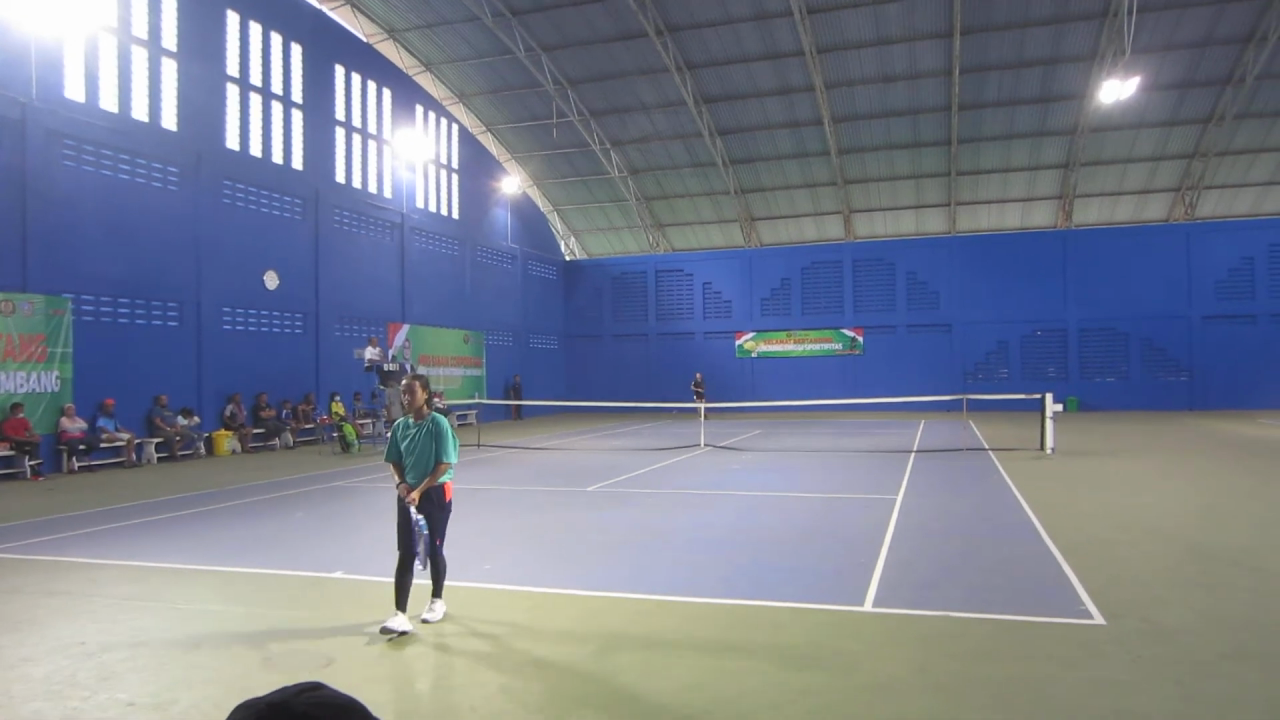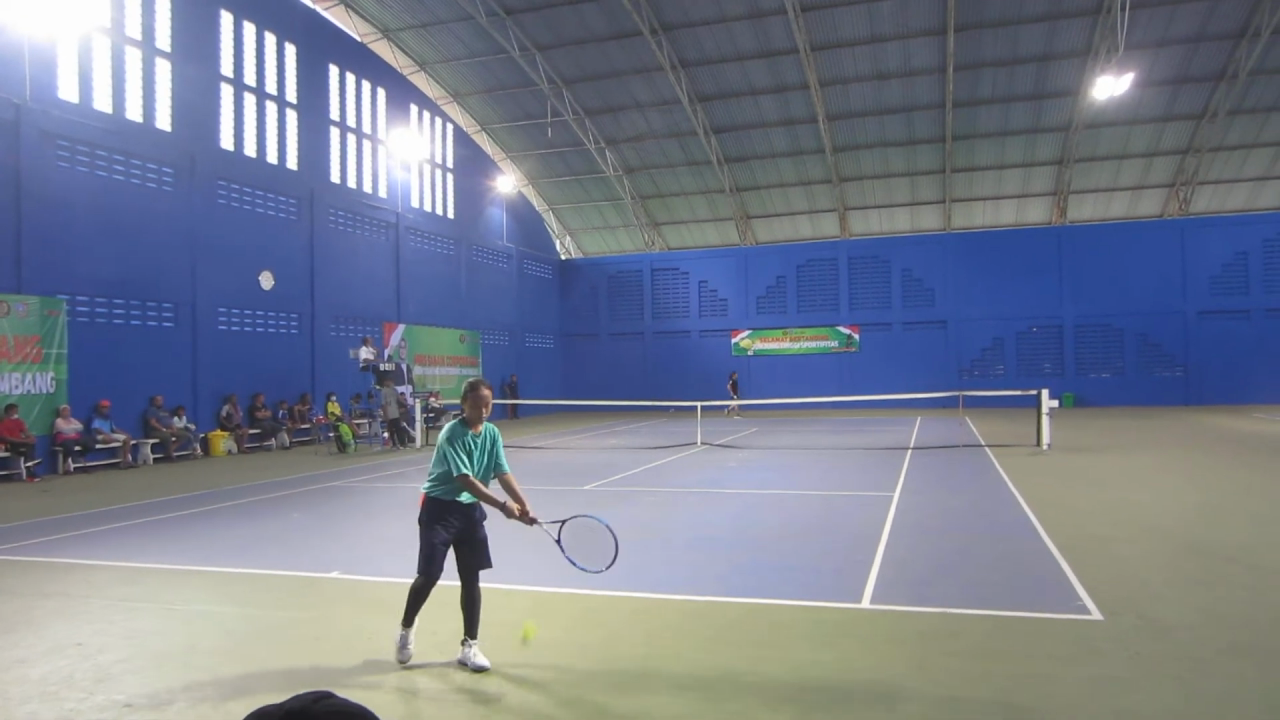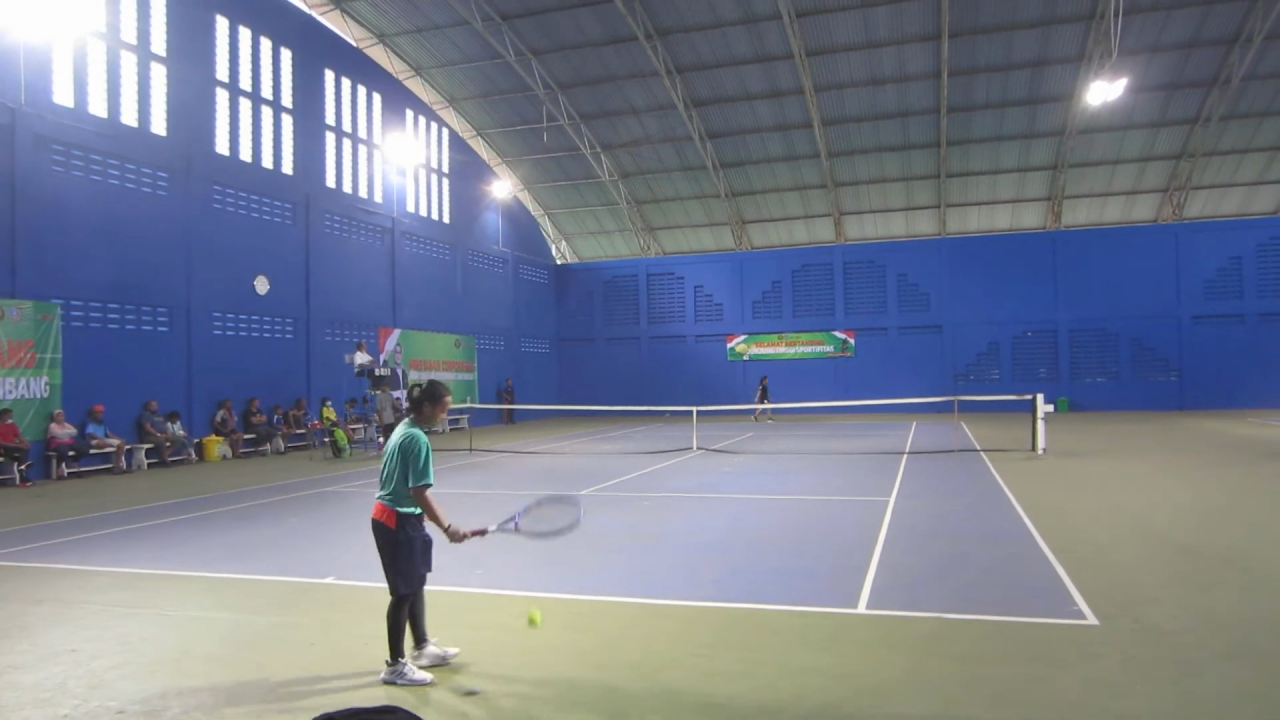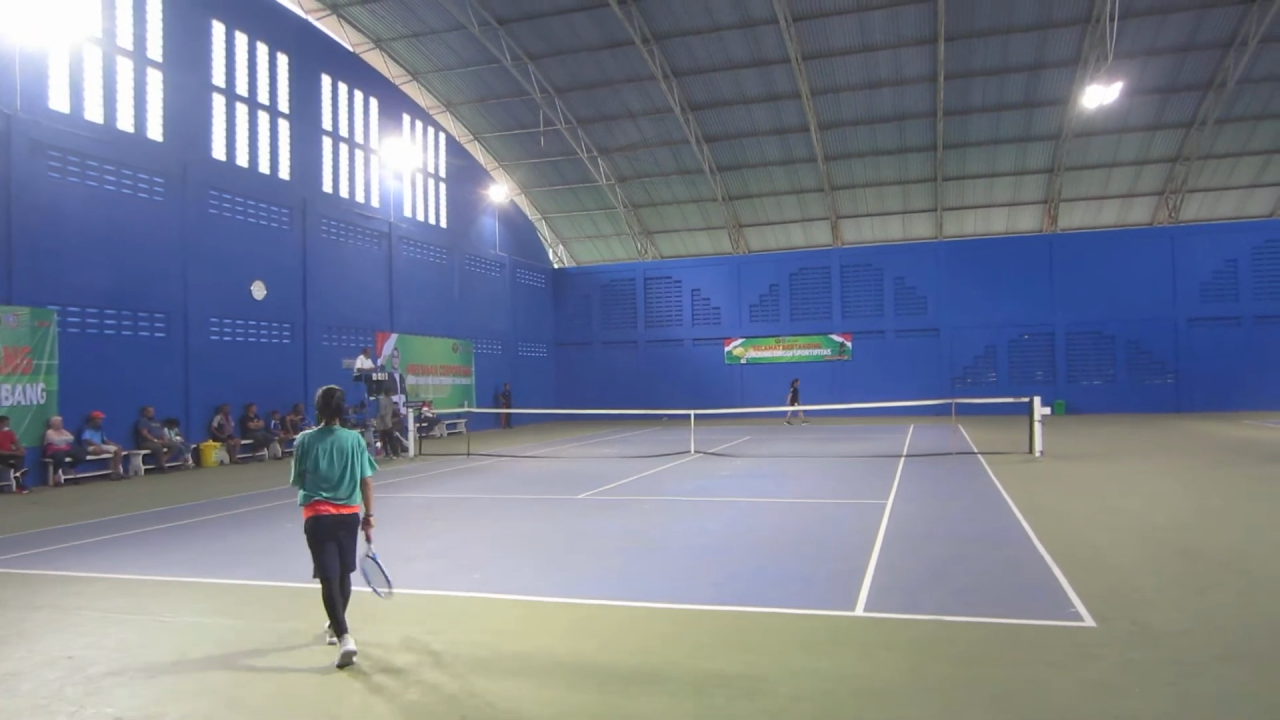
dt=1s
person 1, frame 1
left shoulder: (438, 424)
right shoulder: (400, 426)
left elbow: (444, 464)
right elbow: (395, 462)
left wrist: (419, 490)
right wrist: (401, 484)
left hip: (435, 494)
right hip: (408, 495)
left knee: (433, 550)
right knee: (405, 554)
left ankle: (437, 600)
right ankle: (400, 615)
person 1, frame 2
left shoulder: (492, 433)
right shoulder: (452, 434)
left elbow: (503, 473)
right elbow: (466, 479)
left wrist: (523, 505)
right wrist: (503, 505)
left hip: (470, 510)
right hip: (439, 509)
left knee: (471, 579)
right knee: (428, 576)
left ankle: (469, 645)
right ankle: (406, 630)
person 1, frame 3
left shoulder: (404, 430)
right shoulder: (417, 439)
right elbow: (419, 493)
left wrist: (425, 513)
right wrist: (447, 527)
left hip: (402, 517)
right hip: (398, 522)
left knee: (415, 584)
right knee: (404, 592)
left ankle: (422, 647)
right ankle: (395, 665)
person 1, frame 4
left shoulder: (304, 440)
right shoulder: (355, 439)
left elbow: (297, 482)
right elbow: (366, 482)
right wrist: (369, 515)
left hip: (318, 516)
right hip: (349, 515)
left knee: (329, 579)
right knee: (343, 574)
left ankle: (344, 637)
right ankle: (337, 629)
